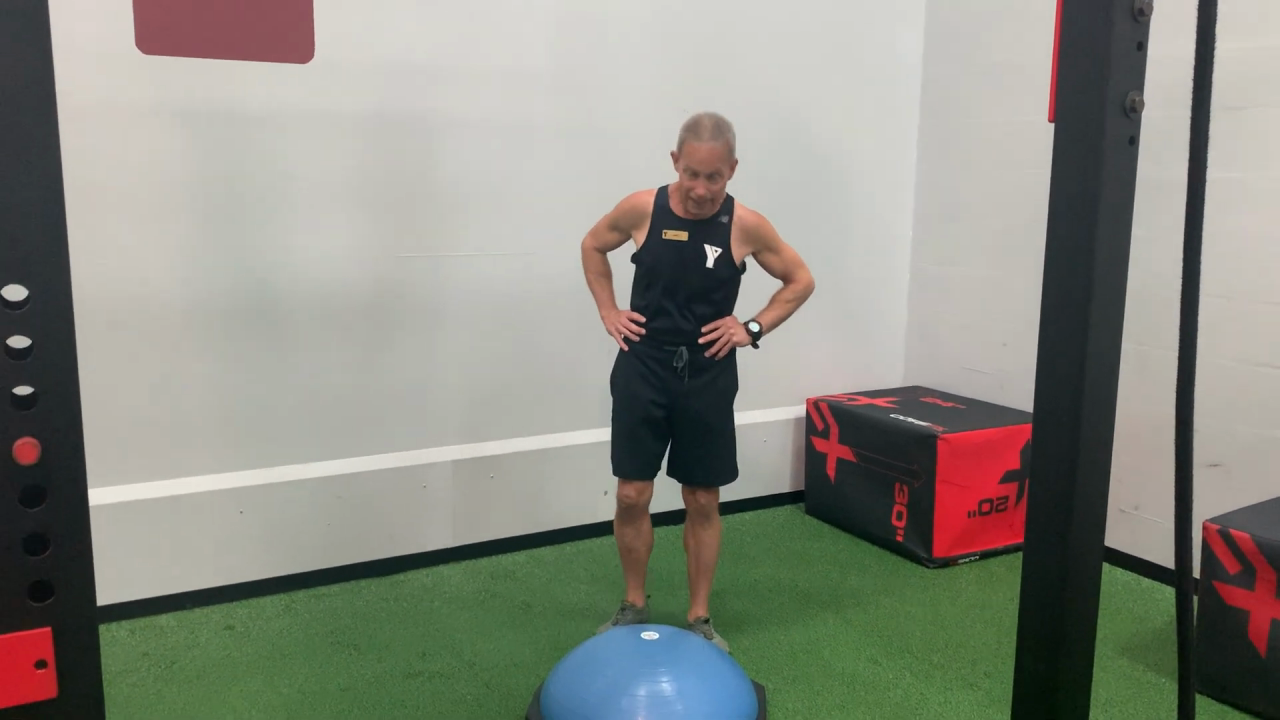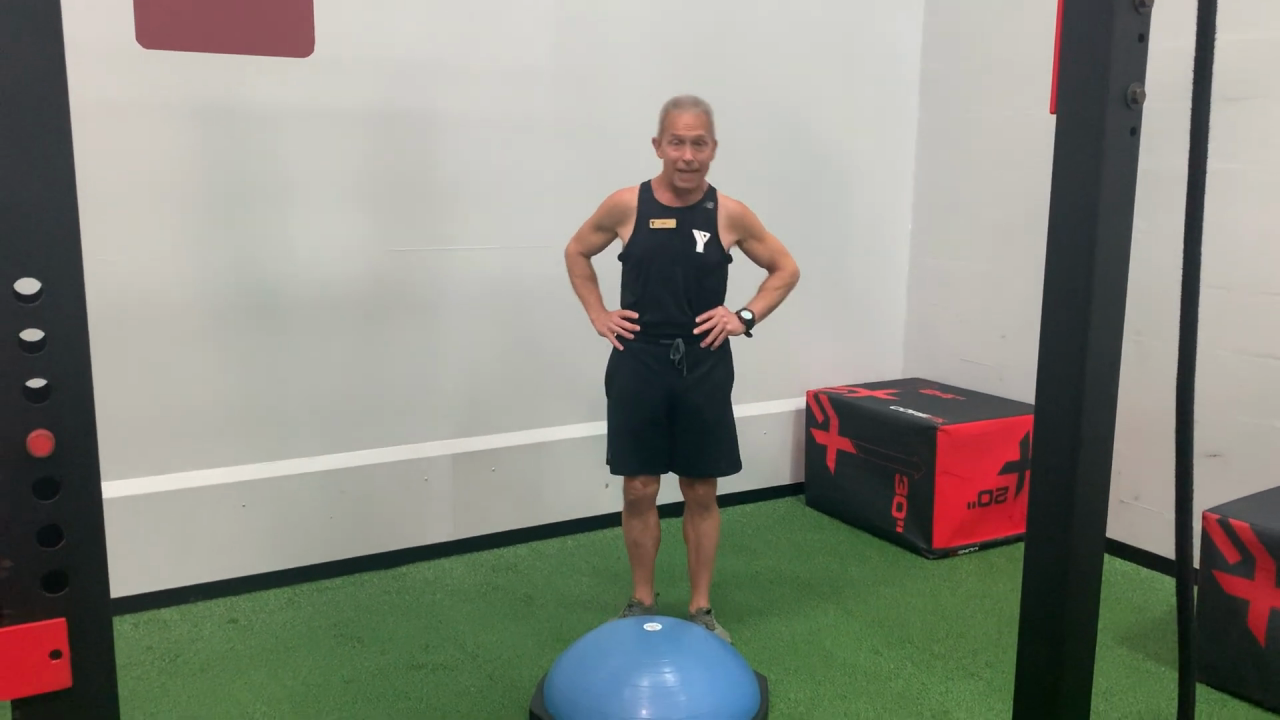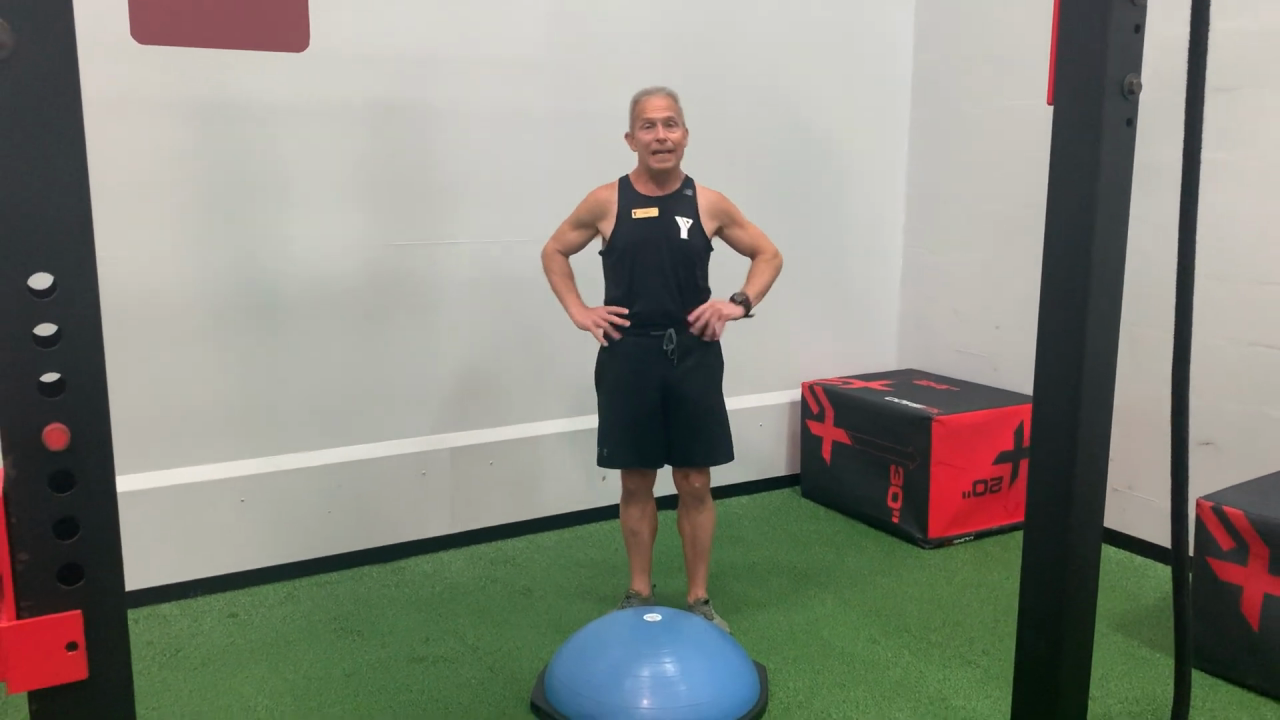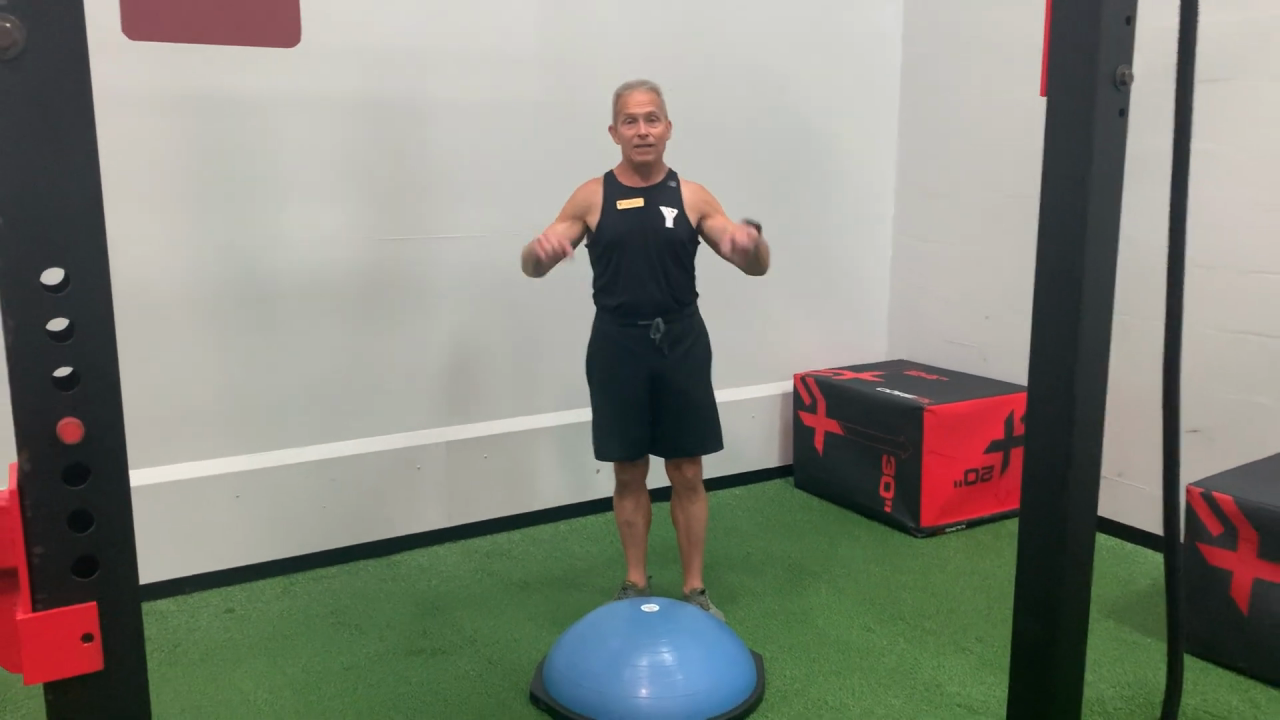
dt=0.2s
person 1, frame 1
left shoulder: (746, 225)
right shoulder: (640, 208)
left elbow: (800, 280)
right elbow: (592, 246)
left wrist: (753, 329)
right wrist: (608, 313)
left hip: (708, 374)
right hip: (642, 367)
left knee: (703, 500)
right knee: (631, 495)
left ankle: (699, 618)
right ankle: (633, 604)
person 1, frame 2
left shoulder: (730, 214)
right shoulder: (625, 205)
left elbow: (785, 269)
right elbow: (576, 252)
left wrist: (745, 318)
right wrist: (598, 314)
left hip: (703, 366)
right hip: (637, 363)
left knee: (701, 492)
right knee: (638, 491)
left ankle: (701, 608)
right ankle: (641, 601)
person 1, frame 3
left shoulder: (709, 203)
right shoulder: (606, 201)
left elbow: (767, 254)
right elbow: (554, 252)
left wrist: (740, 302)
right wrist: (578, 310)
left hip: (694, 355)
right hip: (628, 355)
left knee: (695, 483)
right knee: (636, 481)
left ankle: (699, 598)
right ankle: (639, 592)
person 1, frame 4
left shoulder: (692, 196)
right shoulder: (592, 195)
left elbow: (758, 265)
right elbow: (530, 264)
left wrist: (750, 242)
right wrist: (545, 249)
left hip: (682, 342)
right hip: (617, 345)
left knee: (687, 472)
right knee: (628, 473)
left ankle: (694, 588)
right ankle: (634, 583)
